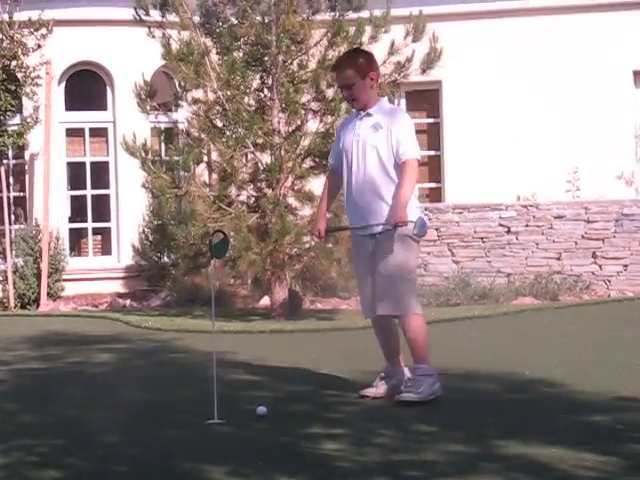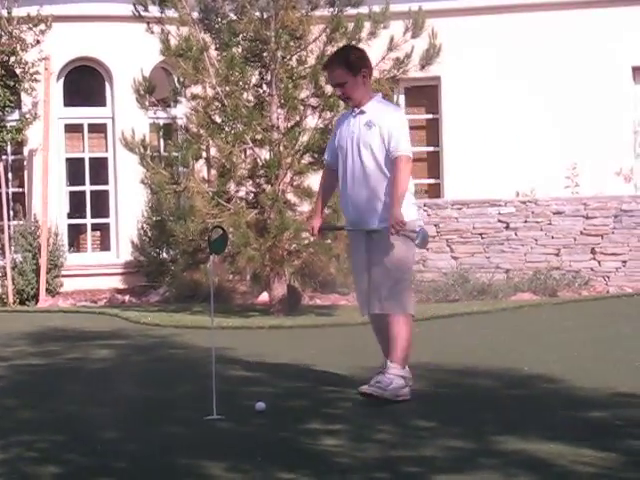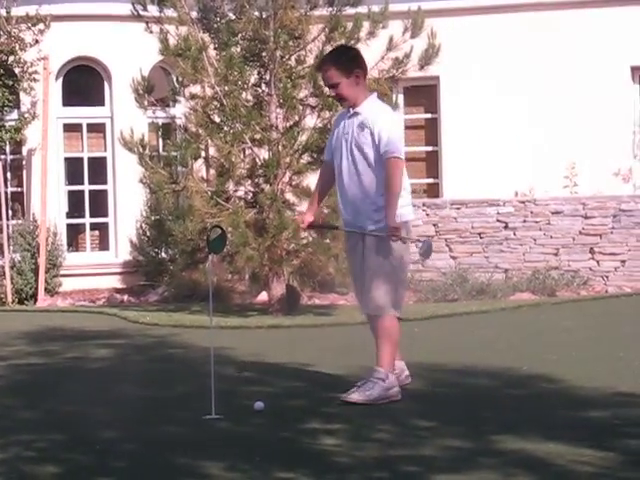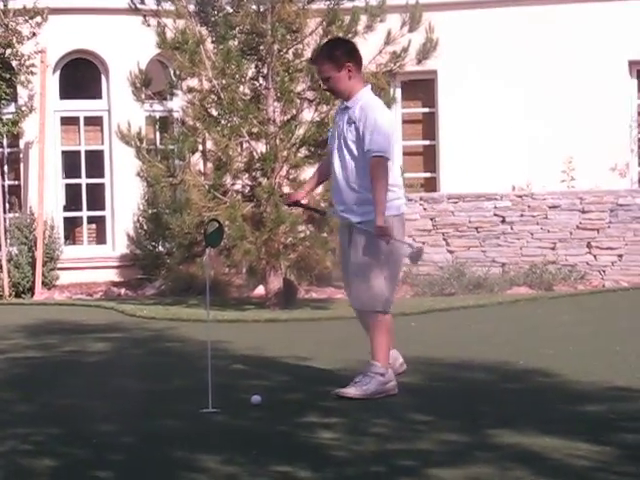
dt=0.1s
person 1, frame 1
left shoulder: (394, 118)
right shoulder: (346, 126)
left elbow: (409, 165)
right elbow: (336, 171)
left wrist: (400, 206)
right wrist: (322, 212)
left hip: (395, 227)
right hip: (360, 229)
left knee: (399, 301)
right knee: (374, 307)
left ankle: (424, 372)
right ankle: (394, 372)
person 1, frame 2
left shoulder: (388, 114)
right shoulder: (342, 123)
left elbow: (403, 162)
right elbow: (331, 169)
left wrist: (395, 207)
right wrist: (318, 211)
left hip: (390, 224)
right hip: (358, 225)
left knee: (393, 298)
right knee: (371, 302)
left ankle: (397, 375)
right ankle: (391, 369)
person 1, frame 3
left shoulder: (381, 115)
right shoulder: (340, 121)
left elbow: (393, 163)
right elbow: (331, 168)
left wrist: (392, 213)
right wrist: (312, 206)
left hip: (385, 225)
right hip: (357, 226)
left knee: (383, 301)
right knee: (370, 302)
left ankle: (385, 379)
right ankle: (393, 367)
person 1, frame 4
left shoulder: (371, 109)
right shoulder: (341, 112)
left elbow: (379, 162)
left wrist: (381, 213)
right wrist: (307, 188)
left hip: (377, 220)
right hip: (351, 218)
left knee: (374, 295)
right knee: (358, 295)
left ankle: (381, 373)
right ankle: (389, 356)
